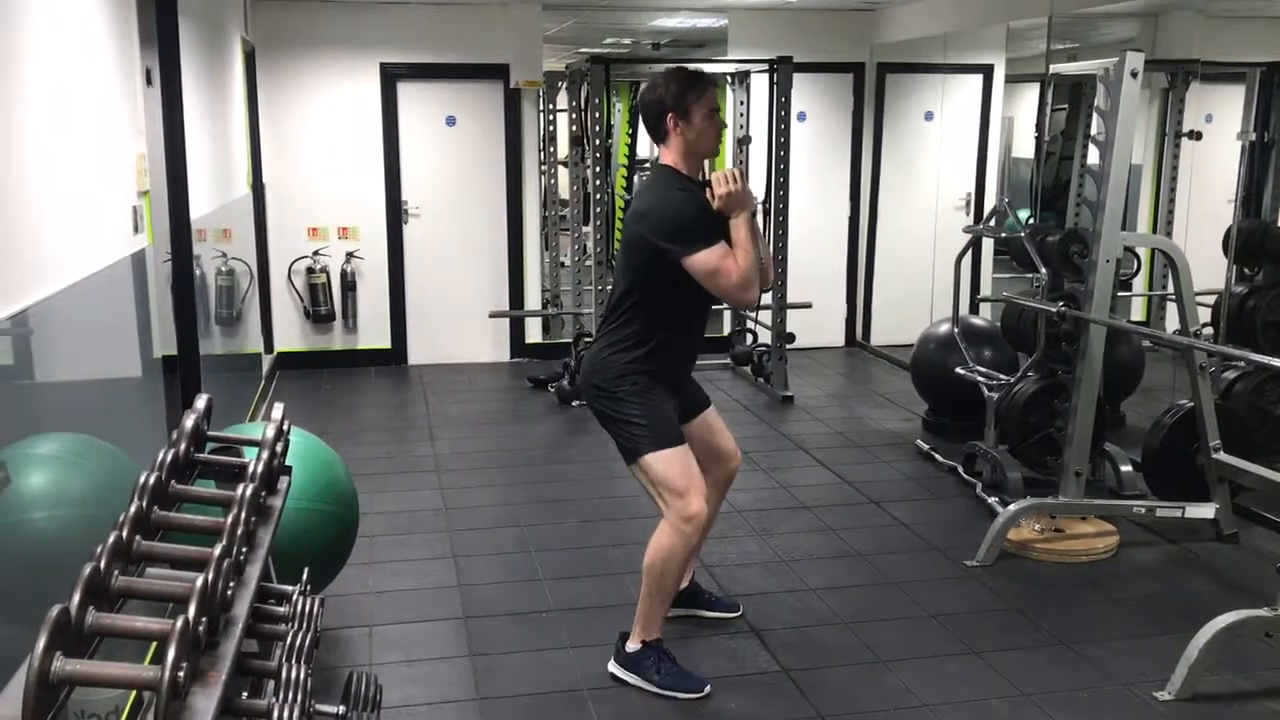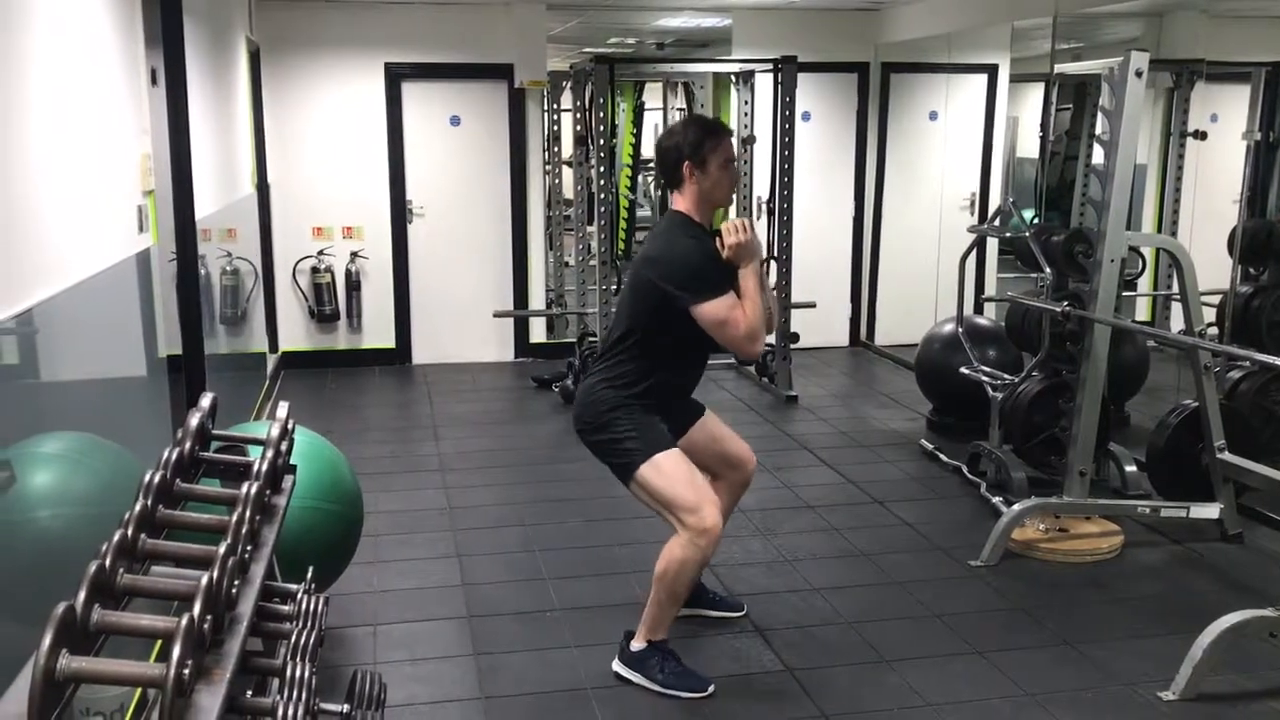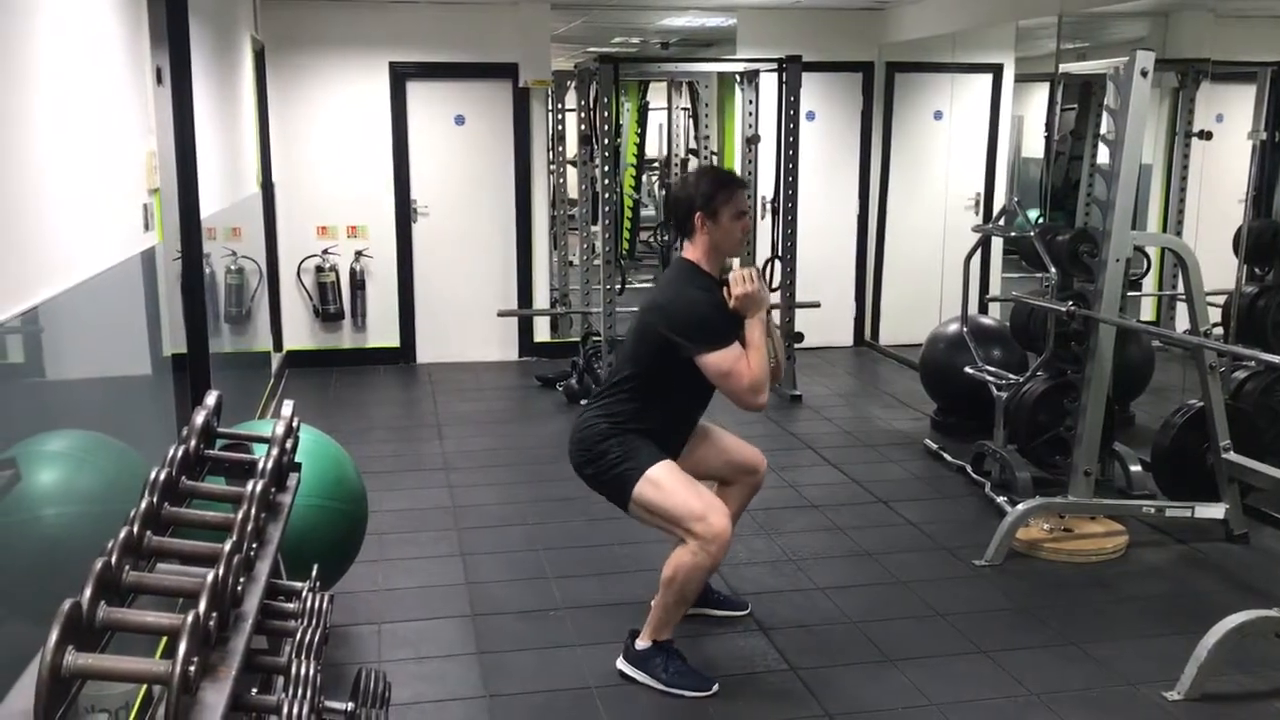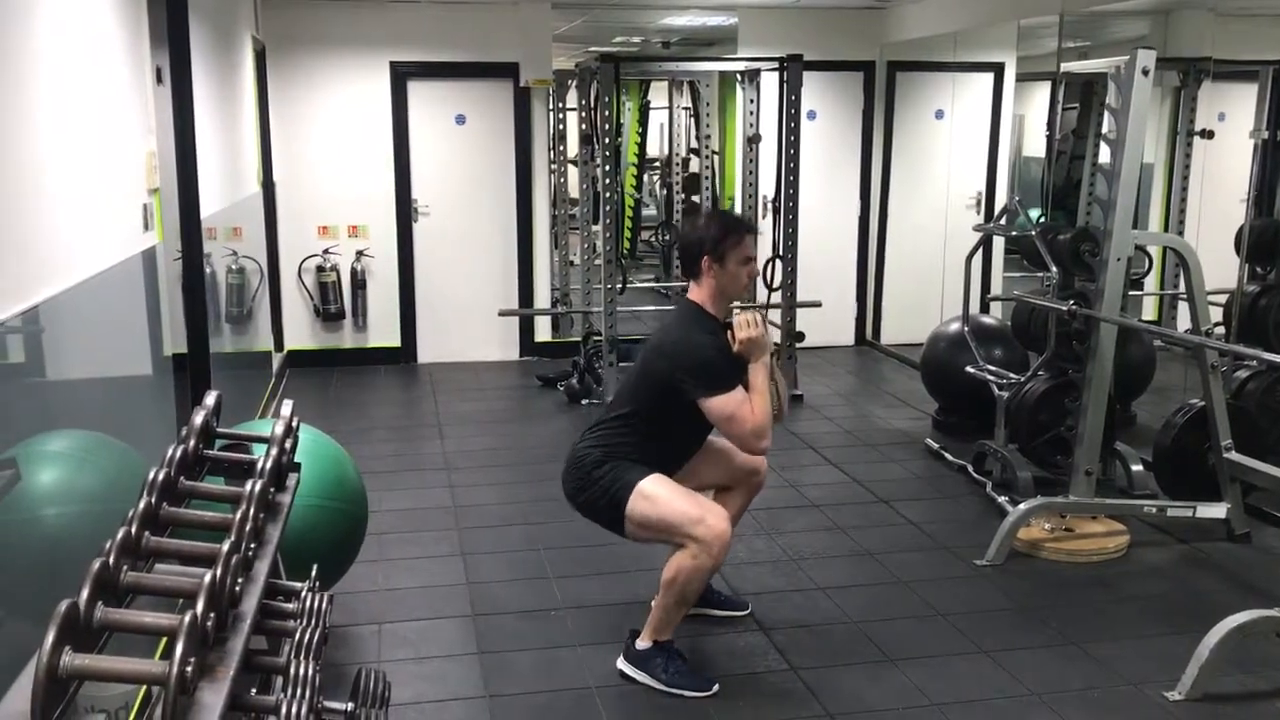
dt=0.5s
person 1, frame 1
left shoulder: (693, 194)
right shoulder: (669, 205)
left elbow: (761, 278)
right elbow: (742, 291)
left wrist: (742, 214)
right wrist: (738, 216)
left hip: (661, 367)
right hip: (625, 377)
left knee: (723, 464)
right knee: (687, 508)
left ankle: (679, 585)
right ankle: (638, 649)
person 1, frame 2
left shoulder: (700, 239)
right shoulder: (680, 253)
left elbow: (762, 323)
right elbow: (749, 343)
left wrist: (747, 263)
right wrist: (746, 265)
left hip: (656, 396)
right hip: (614, 409)
left knee: (739, 465)
right knee: (702, 520)
left ankle: (684, 587)
right ankle: (642, 649)
person 1, frame 3
left shoulder: (706, 286)
right shoulder: (688, 301)
left elbow: (770, 370)
right elbow: (754, 394)
left wrist: (754, 313)
right wrist: (755, 316)
left hip: (653, 427)
right hip: (610, 441)
left knee: (751, 467)
right knee: (711, 528)
left ankle: (688, 585)
right ankle: (647, 648)
person 1, frame 4
left shoulder: (707, 325)
right shoulder: (693, 344)
left elbow: (766, 416)
right elbow: (757, 437)
left wrist: (752, 354)
right wrist: (758, 359)
left hip: (643, 457)
right hip: (599, 473)
left knee: (750, 471)
right knee: (710, 530)
left ankle: (689, 586)
right ankle: (647, 649)
